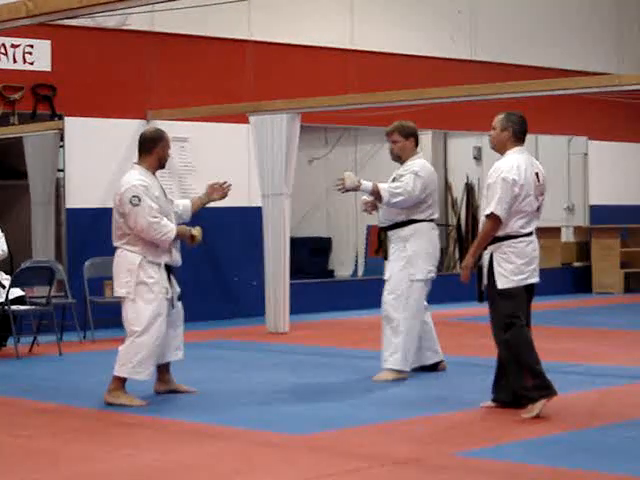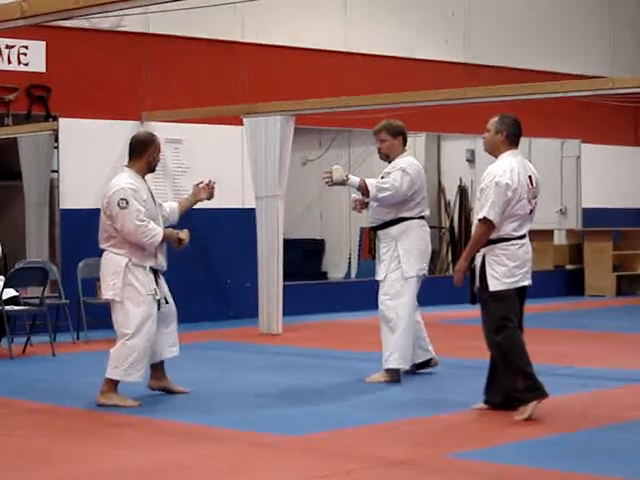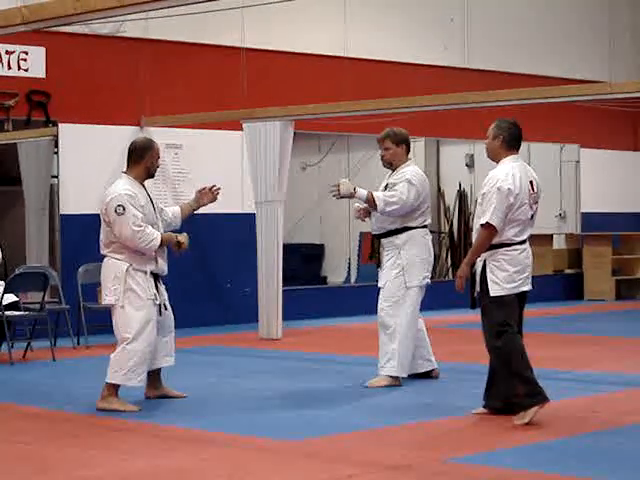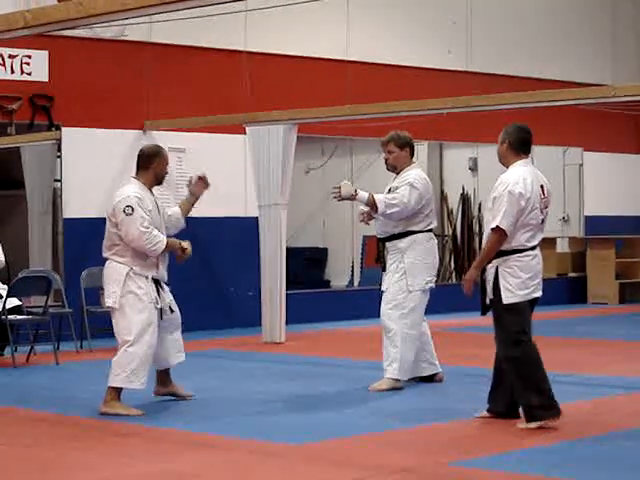
dt=0.3s
person 1, frame 1
left shoulder: (505, 167)
right shoulder: (533, 165)
left elbow: (494, 219)
left wrist: (471, 255)
left hip: (506, 254)
right hip: (524, 249)
left knee: (509, 327)
right knee: (513, 325)
left ankle: (537, 390)
right ankle: (509, 394)
person 1, frame 2
left shoulder: (499, 171)
right shoulder: (527, 169)
left elbow: (487, 223)
left wrist: (465, 258)
left hip: (499, 258)
right hip: (517, 253)
left knee: (501, 330)
right knee: (507, 328)
left ankle: (528, 392)
right ankle: (502, 396)
person 1, frame 3
left shoulder: (501, 176)
right shoulder: (528, 174)
left elbow: (489, 228)
left wrist: (466, 264)
left hip: (499, 263)
right hip: (517, 258)
left knee: (501, 335)
right knee: (505, 333)
left ankle: (529, 397)
right ankle: (501, 401)
person 1, frame 4
left shoulder: (511, 180)
right shoulder: (538, 179)
left elbow: (499, 232)
left wrist: (475, 268)
left hip: (510, 268)
right hip: (528, 264)
left knee: (516, 342)
right knee: (509, 339)
left ankle: (542, 408)
right ankle: (502, 405)
person 2, frame 1
left shoulder: (148, 181)
right shoulder: (135, 184)
left elbow: (172, 211)
right elbow: (150, 227)
left wrist: (207, 198)
right wrist: (184, 233)
left hip: (155, 266)
right hip: (140, 266)
left knee: (171, 319)
right knee: (145, 328)
left ankle: (164, 380)
right ankle: (116, 390)
person 2, frame 2
left shoulder: (137, 184)
right shoulder: (124, 187)
left elbow: (162, 214)
right elbow: (137, 230)
left wrist: (194, 198)
right wrist: (171, 236)
left hip: (144, 269)
right hip: (128, 270)
left knee: (164, 316)
right knee: (137, 330)
left ankle: (158, 376)
right ankle: (108, 391)
person 2, frame 3
left shoulder: (138, 191)
right shoulder: (122, 193)
left elbow: (164, 218)
right elbow: (135, 236)
left wrist: (197, 202)
right wrist: (171, 240)
left hip: (144, 274)
right hip: (129, 275)
left knee: (162, 325)
right knee: (137, 335)
left ankle: (154, 385)
right ankle: (108, 396)
person 2, frame 4
left shoulder: (146, 195)
right shoulder: (130, 197)
left elbow: (169, 222)
right elbow: (143, 238)
left wrist: (193, 196)
right wrist: (177, 246)
left hip: (147, 278)
right hip: (129, 279)
left knee: (169, 322)
right knee: (138, 338)
left ankle: (164, 382)
right ankle: (111, 400)
person 3, frame 1
left shoulder: (419, 170)
right shoulder: (405, 170)
left elbow: (399, 195)
left wrist: (361, 186)
right wrist: (375, 203)
left hip: (414, 242)
right hip: (405, 242)
left knee: (398, 302)
right knee: (413, 304)
left ankle: (396, 365)
right ankle: (431, 358)
person 3, frame 2
left shoulder: (407, 167)
right shoulder: (394, 167)
left elbow: (387, 190)
left wrist: (348, 180)
right wrist: (365, 202)
left hip: (405, 240)
right hip: (394, 241)
left knee: (394, 302)
right knee: (403, 302)
left ankle: (393, 366)
right ankle: (423, 356)
person 3, frame 3
left shoulder: (411, 177)
right shoulder: (395, 176)
left elbow: (395, 203)
left wrist: (356, 193)
right wrist: (368, 210)
left hip: (407, 249)
right hip: (397, 249)
left knee: (393, 309)
right knee: (406, 310)
left ankle: (392, 371)
right ankle: (425, 365)
person 3, frame 4
left shoulder: (414, 180)
right shoulder: (402, 180)
left elbow: (397, 206)
left wrist: (358, 195)
right wrist: (373, 213)
left hip: (412, 253)
right hip: (404, 253)
left knee: (396, 312)
right knee: (410, 314)
left ankle: (395, 374)
right ankle: (428, 369)
